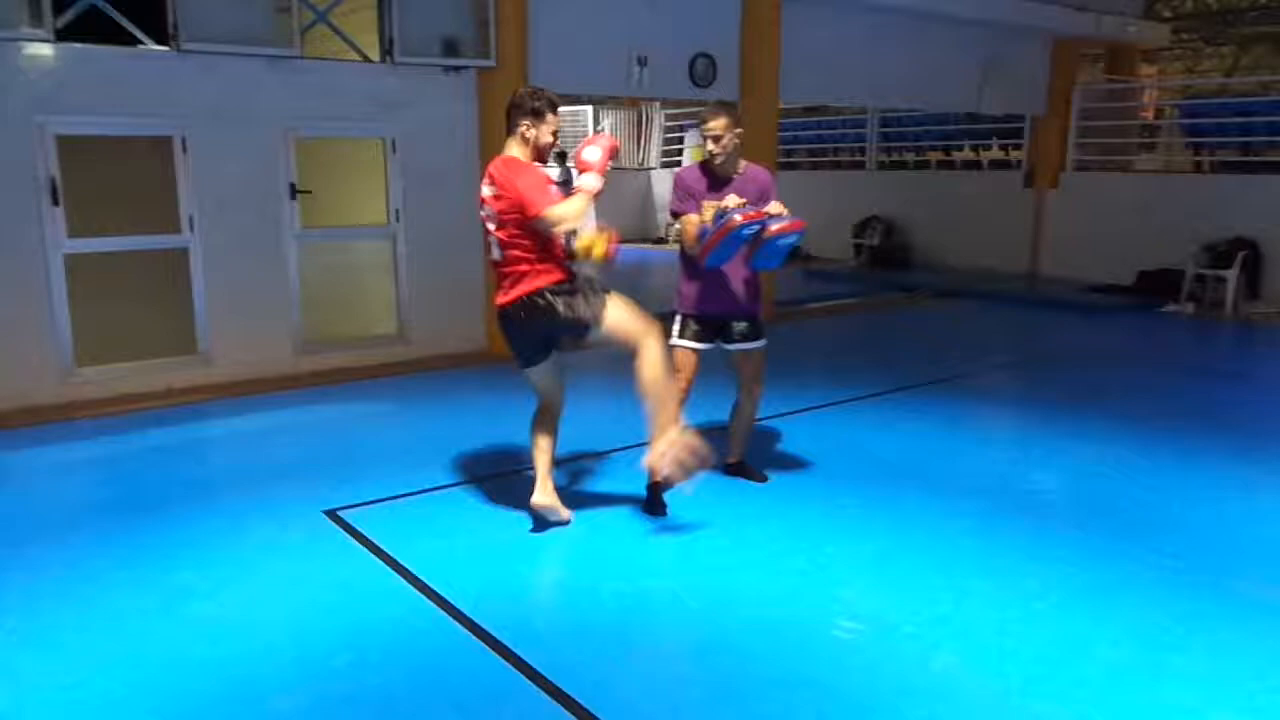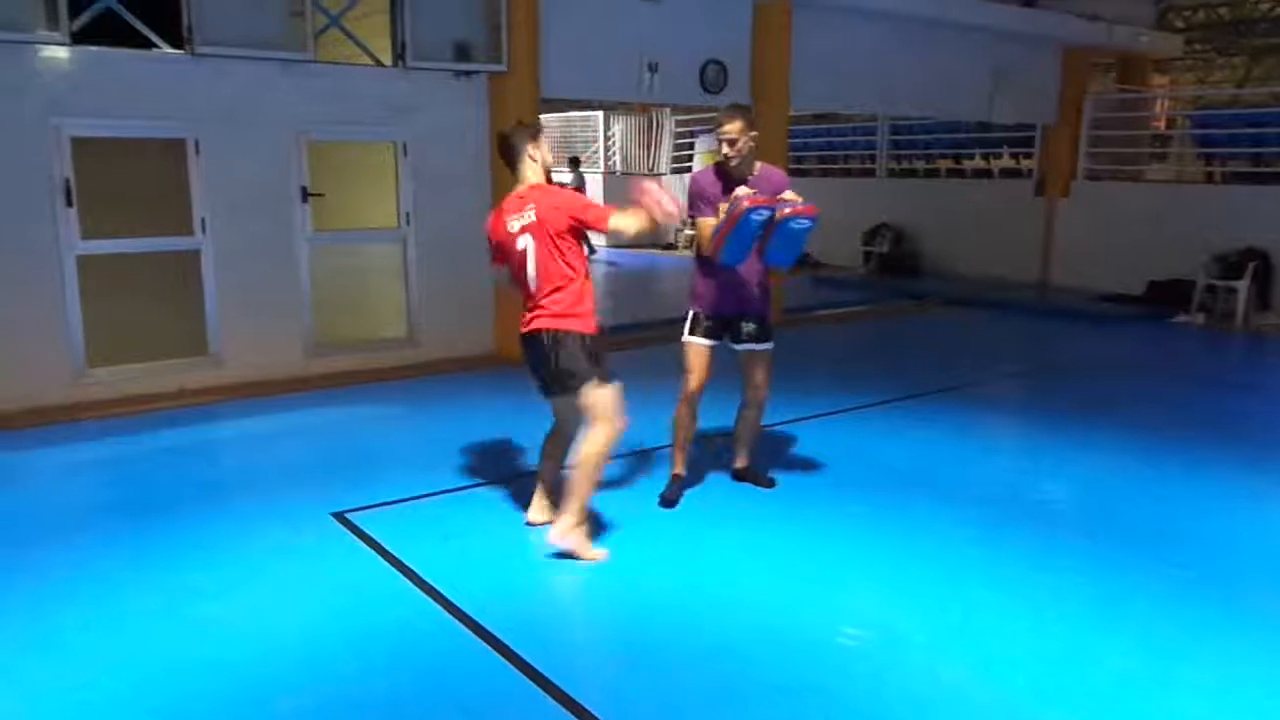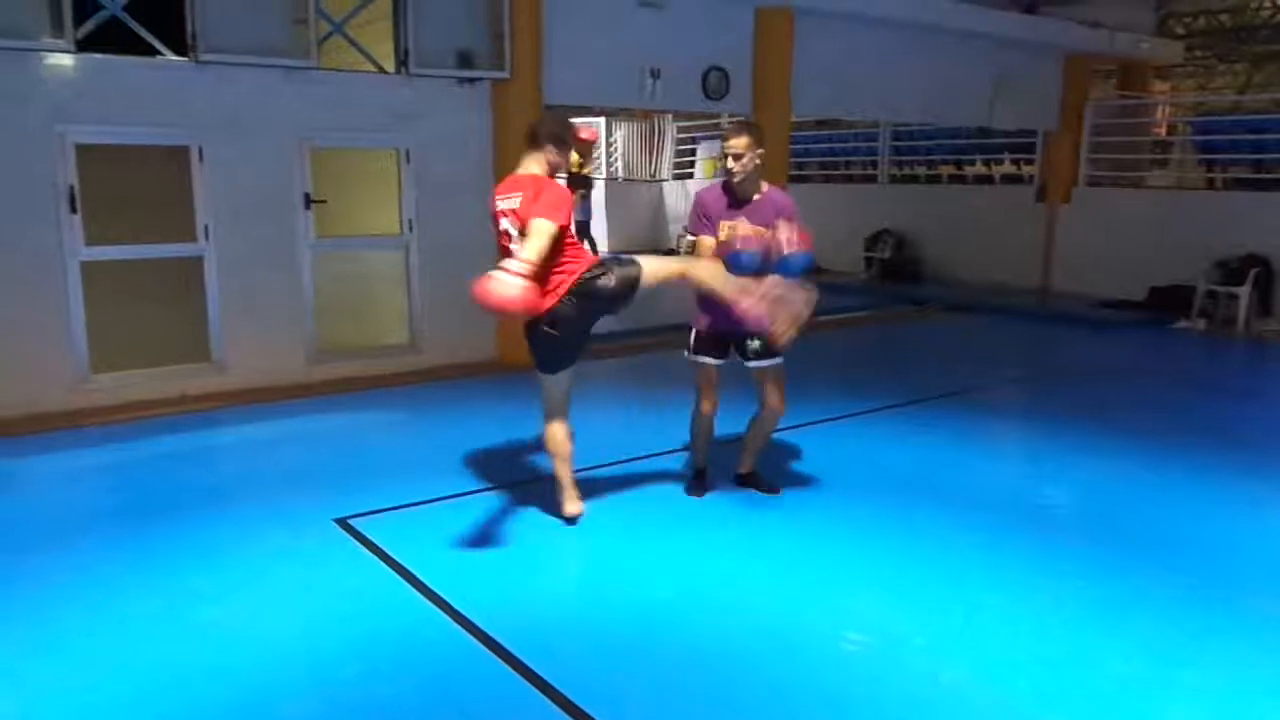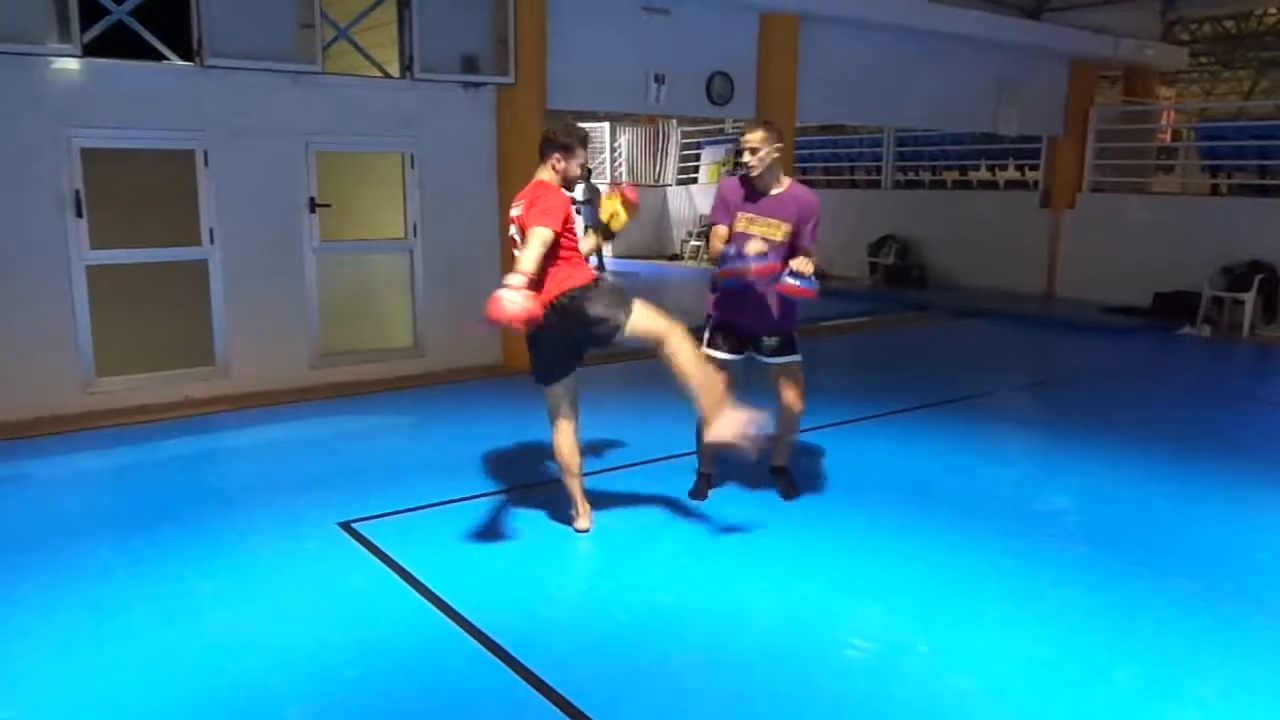
dt=0.2s
person 1, frame 1
left shoulder: (496, 173)
right shoulder: (521, 174)
right elbow: (563, 221)
right wrist: (592, 178)
left hip: (515, 308)
right hip: (540, 297)
left knee: (550, 398)
right knee: (648, 335)
left ankle: (543, 490)
right ankle: (667, 441)
person 1, frame 2
left shoulder: (498, 220)
right shoulder: (562, 200)
right elbow: (624, 226)
right wrist: (653, 209)
left hip: (536, 336)
right hip: (570, 331)
left knee: (568, 420)
right knee: (607, 423)
left ankle: (541, 505)
right ankle: (571, 525)
person 1, frame 3
left shoulder: (502, 194)
right shoulder: (549, 191)
right elbow: (541, 237)
right wrist: (515, 272)
left hip: (543, 316)
right hip: (584, 285)
left knee: (555, 409)
right knee: (686, 265)
left ankle: (568, 497)
right ankle: (764, 303)
person 1, frame 4
left shoulder: (521, 200)
right shoulder: (549, 196)
right elbow: (537, 242)
right wrist: (515, 285)
left hip: (541, 321)
right hip: (573, 301)
left knee: (561, 415)
right knee: (672, 334)
left ankle: (579, 508)
right ankle: (721, 417)
person 2, frame 1
left shoulder: (759, 180)
right shoulder: (687, 179)
right elbow: (692, 246)
left wrist: (775, 223)
right wrist: (717, 220)
left hip: (742, 301)
right hip: (696, 300)
left knee: (752, 386)
right knee: (680, 389)
left ankle: (735, 458)
person 2, frame 2
left shoulder: (775, 181)
right shoulder: (704, 181)
right elbow: (708, 247)
right wrist: (732, 213)
left hip: (752, 302)
right hip: (708, 301)
left knee: (758, 389)
right knee: (692, 386)
left ankle: (741, 463)
right ankle: (678, 471)
person 2, frame 3
left shoulder: (780, 204)
right shoulder: (708, 198)
left elbow: (778, 267)
right elbow: (706, 262)
left wrist: (782, 252)
right wrist: (733, 246)
right hip: (714, 318)
left knee: (774, 404)
right knee: (706, 406)
left ankle: (746, 469)
right ankle: (699, 467)
person 2, frame 4
left shoulder: (803, 200)
right shoulder: (730, 190)
left elbow: (806, 256)
right elbow: (716, 245)
left wrist: (803, 266)
right wrist: (742, 251)
left hip: (775, 316)
right hip: (730, 312)
left knee: (793, 405)
left ankle: (779, 462)
right ankle: (705, 471)
